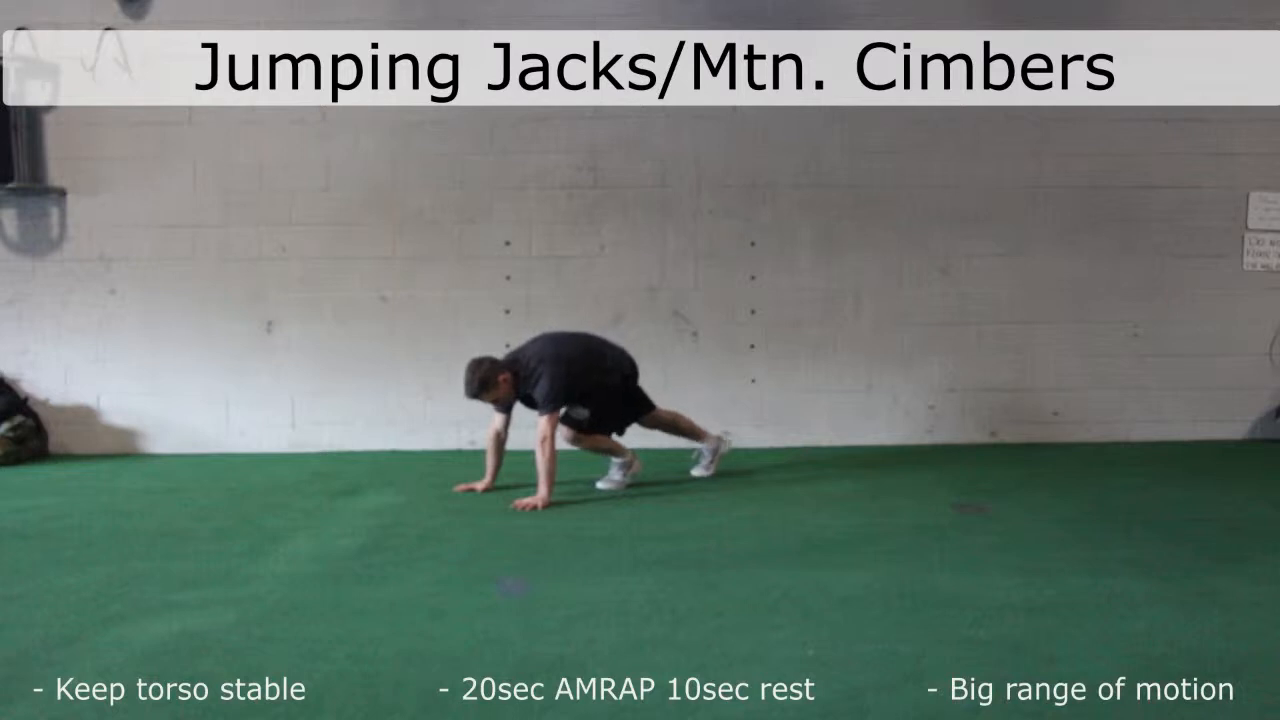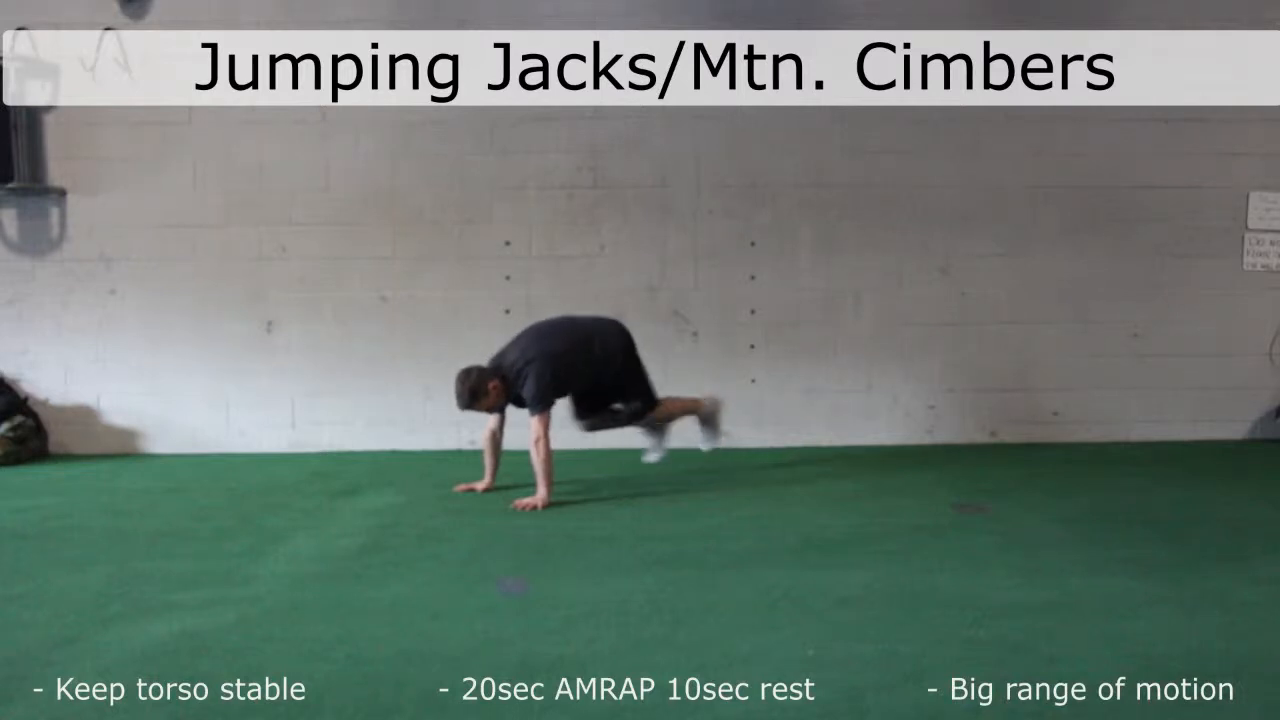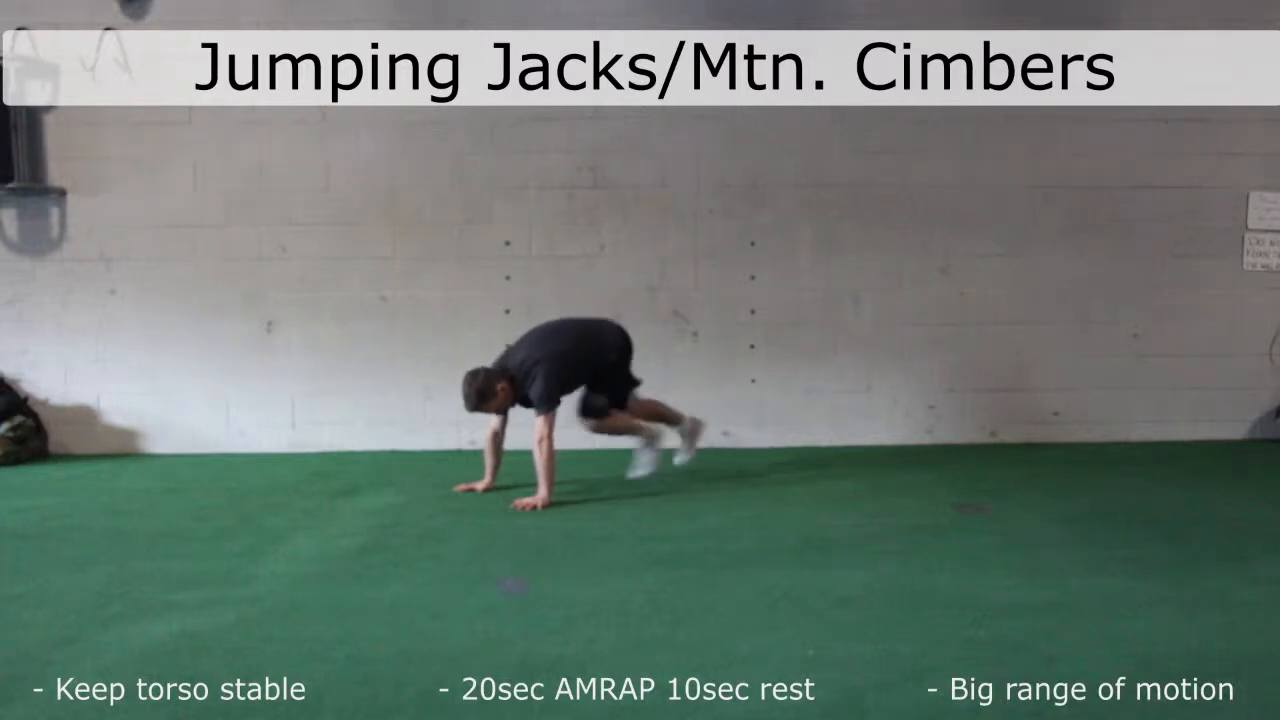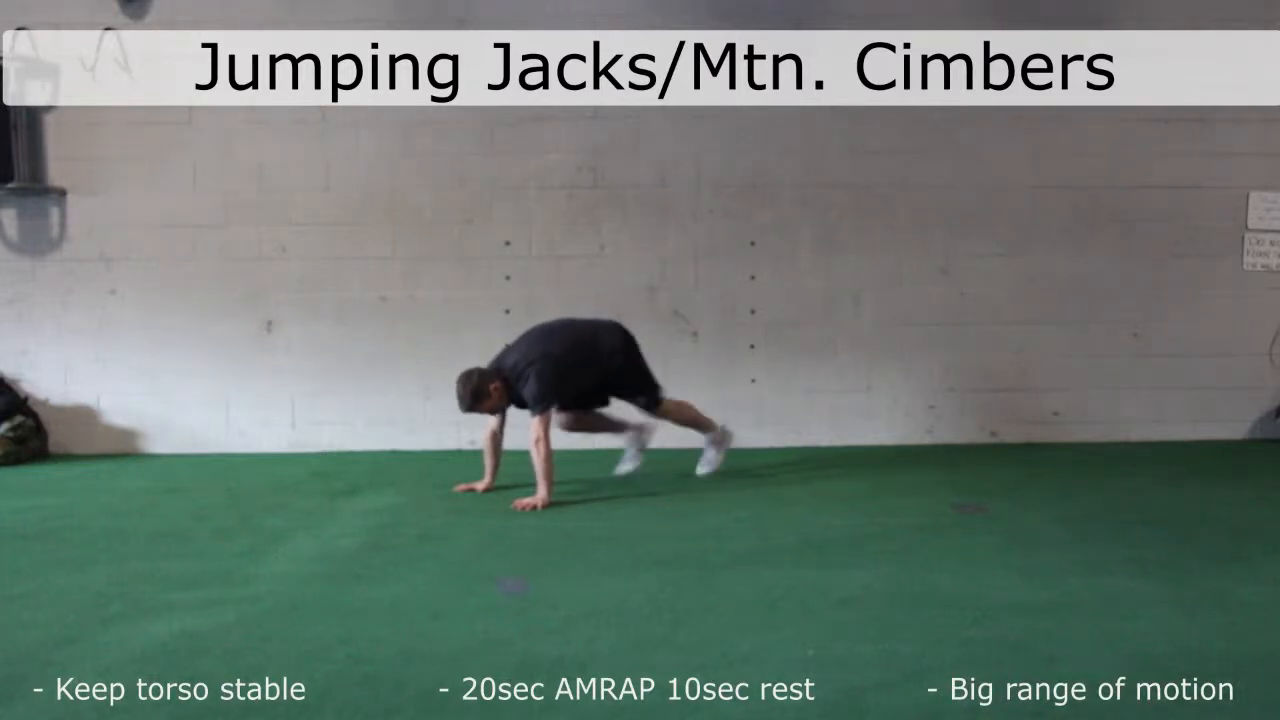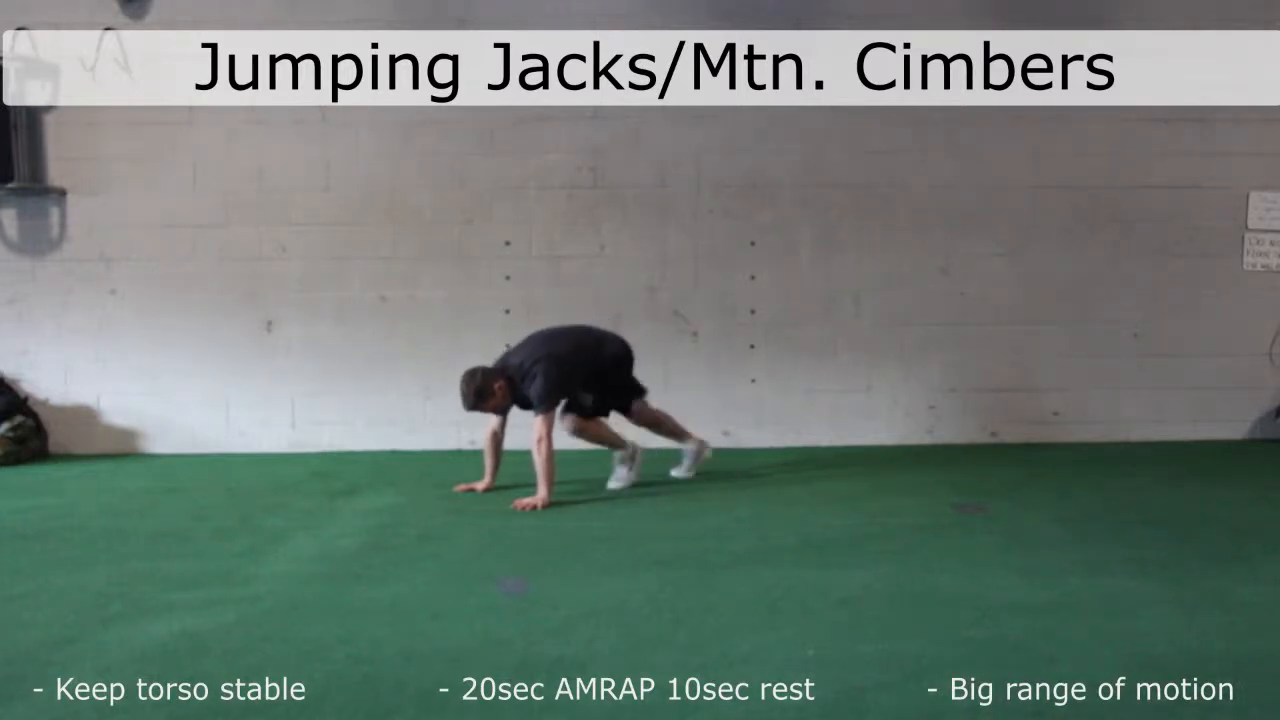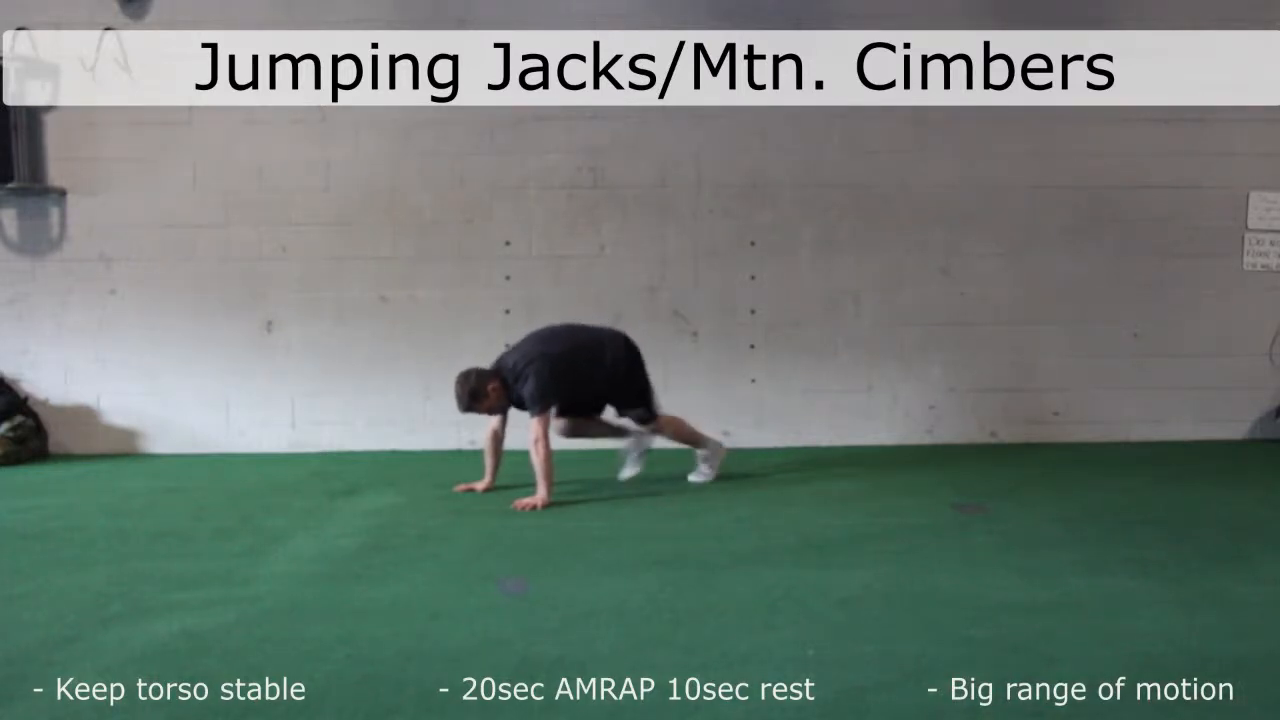
dt=0.4s
person 1, frame 1
left shoulder: (545, 375)
right shoulder: (506, 373)
left elbow: (545, 438)
right elbow: (497, 431)
left wrist: (543, 495)
right wrist: (488, 480)
left hip: (616, 371)
right hip: (597, 372)
left knee: (570, 431)
right knee: (650, 418)
left ankle: (624, 461)
right ankle: (711, 444)
person 1, frame 2
left shoulder: (532, 377)
right shoulder: (495, 373)
left elbow: (539, 437)
right elbow: (493, 430)
left wrist: (543, 494)
right wrist: (488, 480)
left hip: (611, 346)
right hip: (592, 355)
left knee: (645, 411)
right knee: (589, 421)
left ankle: (704, 408)
right ankle: (653, 426)
person 1, frame 3
left shoulder: (540, 377)
right shoulder: (498, 375)
left elbow: (542, 437)
right elbow: (495, 431)
left wrist: (543, 494)
right wrist: (487, 480)
left hip: (611, 345)
right hip: (595, 350)
left knee: (594, 419)
right knee: (625, 405)
left ankle: (648, 436)
right ankle: (685, 425)
person 1, frame 4
left shoulder: (533, 378)
right shoulder: (496, 375)
left elbow: (539, 438)
right elbow: (494, 430)
left wrist: (543, 494)
right wrist: (488, 480)
left hip: (612, 348)
right hip: (588, 356)
left knee: (655, 406)
right knee: (566, 419)
left ankle: (716, 435)
right ankle: (632, 433)
person 1, frame 5
left shoulder: (538, 378)
right shoulder: (498, 376)
left elbow: (541, 438)
right elbow: (495, 431)
left wrist: (543, 495)
right wrist: (487, 480)
left hip: (612, 357)
right hip: (595, 360)
left knee: (573, 422)
right knee: (637, 413)
left ankle: (625, 452)
right ankle: (692, 446)
person 1, frame 6
left shoulder: (531, 379)
right shoulder: (498, 376)
left elbow: (538, 439)
right elbow: (495, 430)
left wrist: (543, 494)
right wrist: (488, 480)
left hip: (616, 358)
right hip: (590, 366)
left knee: (651, 420)
right knee: (565, 426)
left ankle: (708, 449)
right ankle: (634, 440)
